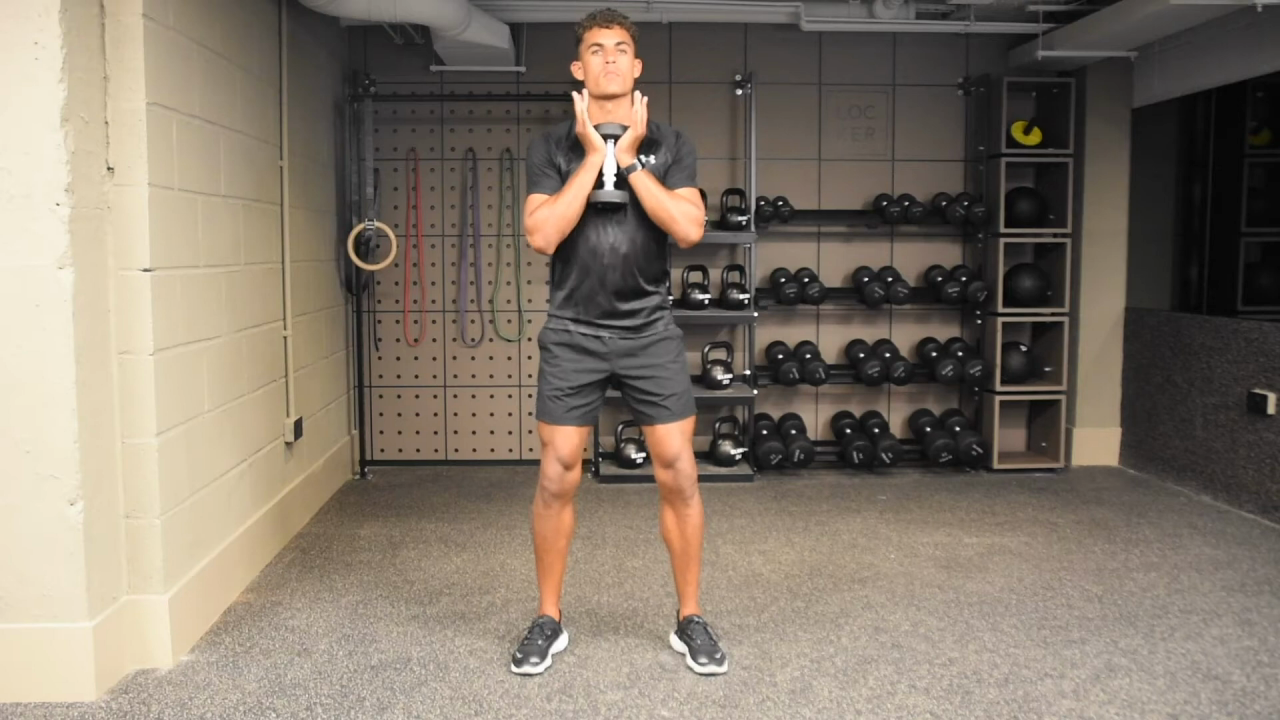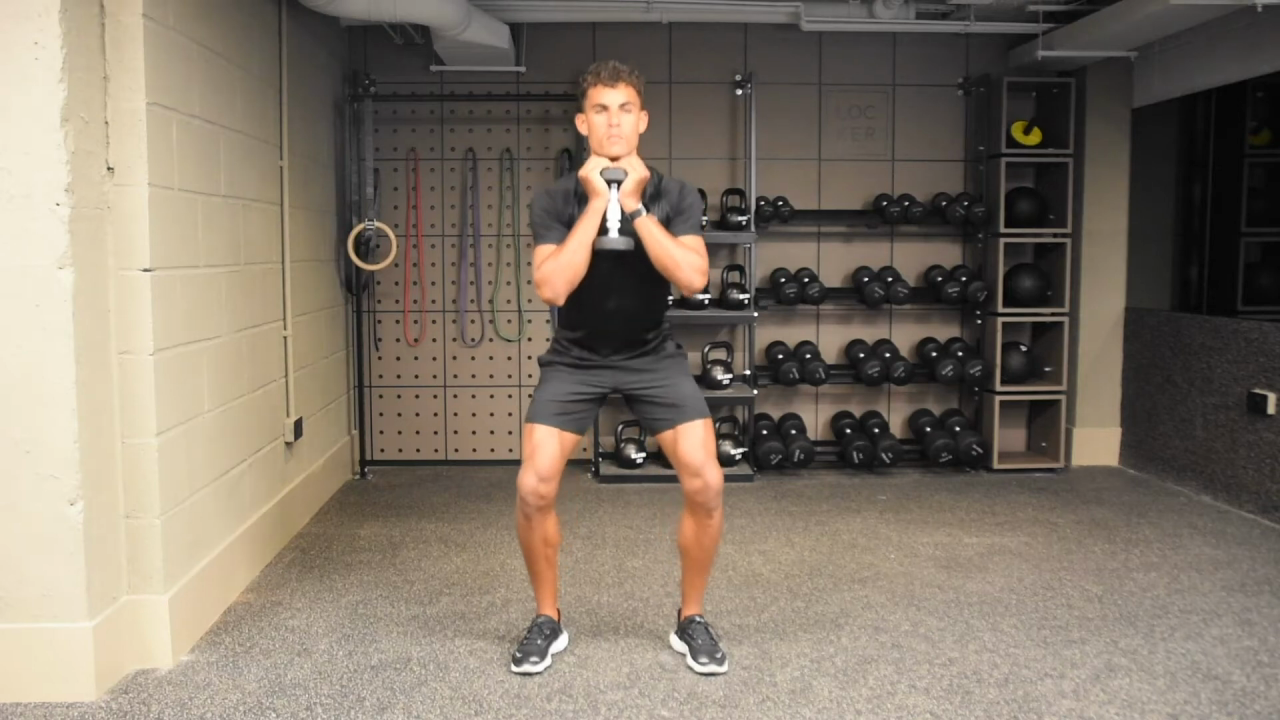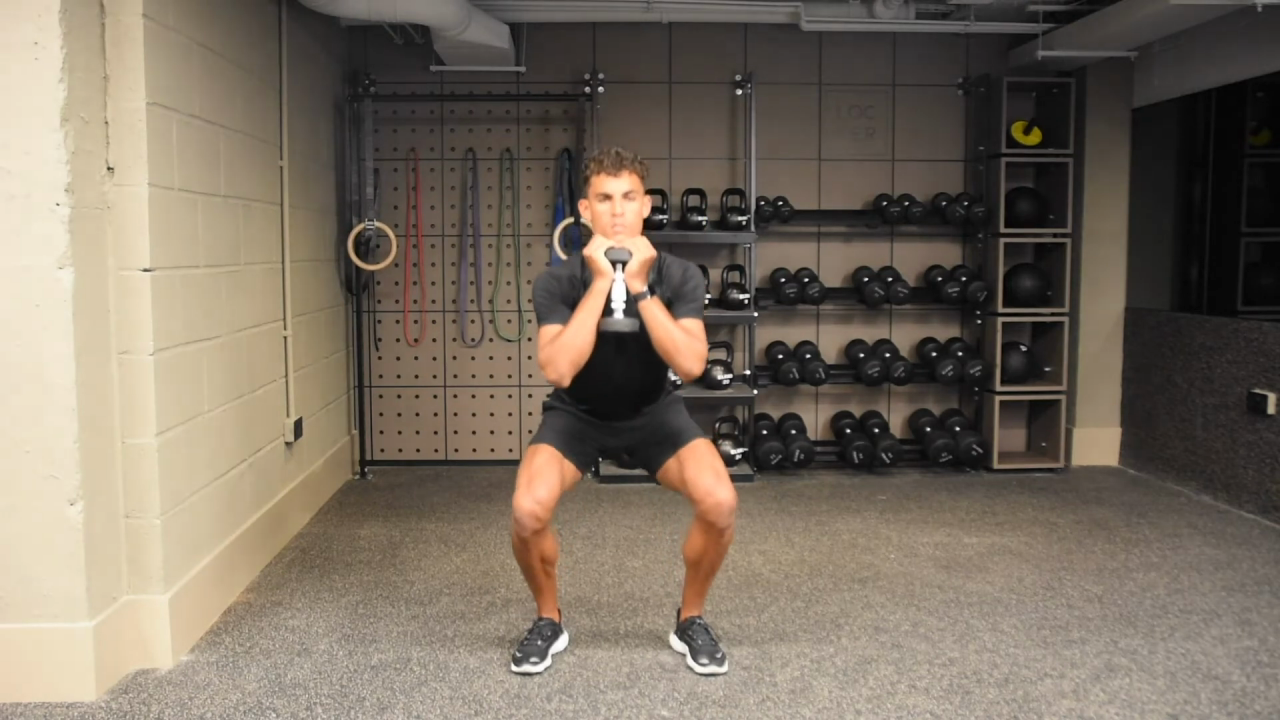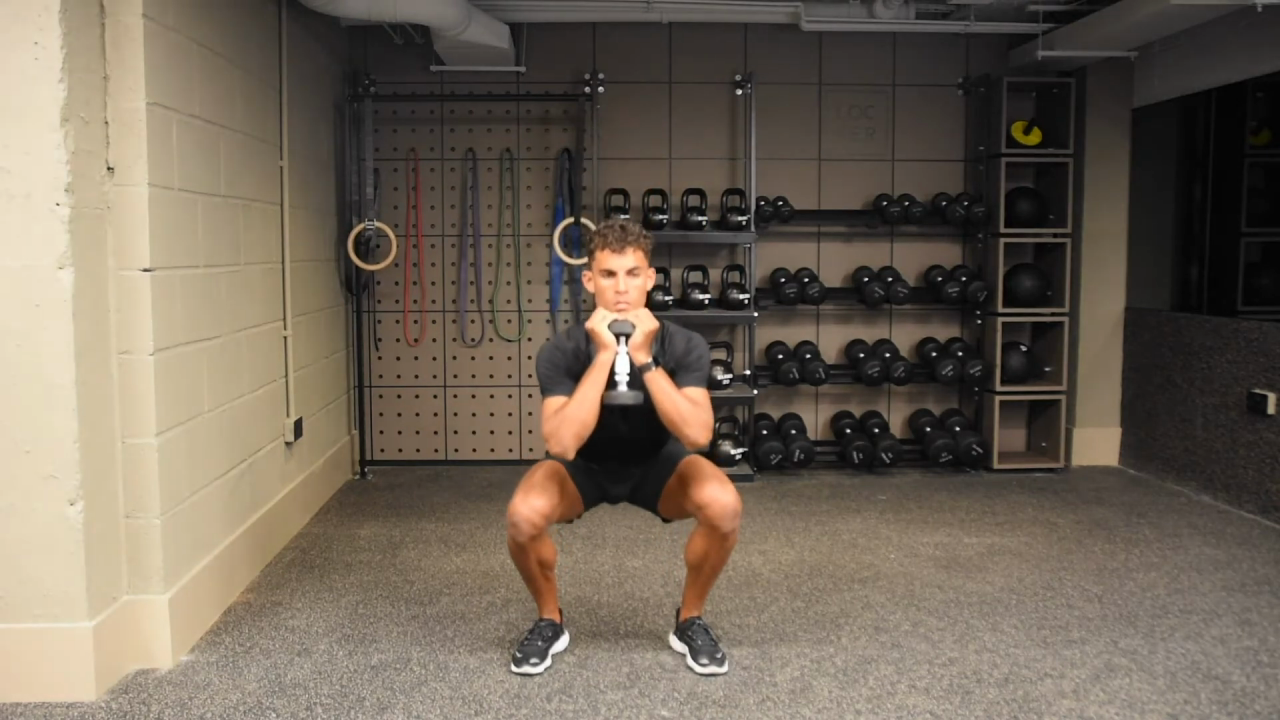
dt=0.7s
person 1, frame 1
left shoulder: (669, 144)
right shoulder: (551, 147)
left elbow: (689, 228)
right elbow: (541, 236)
left wrist: (629, 161)
right wrist: (593, 157)
left hip: (649, 331)
right hip: (573, 333)
left knee: (678, 474)
right knee: (558, 476)
left ankle: (690, 619)
right ankle: (548, 620)
person 1, frame 2
left shoulder: (676, 196)
right shoulder: (555, 201)
left elbow: (693, 278)
right elbow: (552, 288)
left wrist: (635, 207)
right wrist: (596, 204)
left hip: (653, 355)
right hip: (576, 357)
left knee: (704, 482)
right knee: (535, 486)
left ankle: (691, 620)
right ankle: (547, 620)
person 1, frame 3
left shoulder: (679, 276)
right shoulder: (558, 281)
left elbow: (692, 365)
right elbow: (558, 372)
left wrist: (640, 288)
right wrist: (601, 284)
left hip: (653, 411)
right hip: (577, 413)
left knee: (720, 502)
right knee: (528, 510)
left ankle: (690, 620)
right ankle: (548, 621)
person 1, frame 4
left shoulder: (684, 345)
right shoulder: (561, 351)
left elbow: (698, 435)
right elbow: (561, 445)
left wrist: (644, 359)
right wrist: (604, 356)
left hip: (656, 461)
right hip: (585, 465)
left knee: (724, 505)
right knee: (524, 514)
left ankle: (690, 620)
right ankle: (550, 621)
